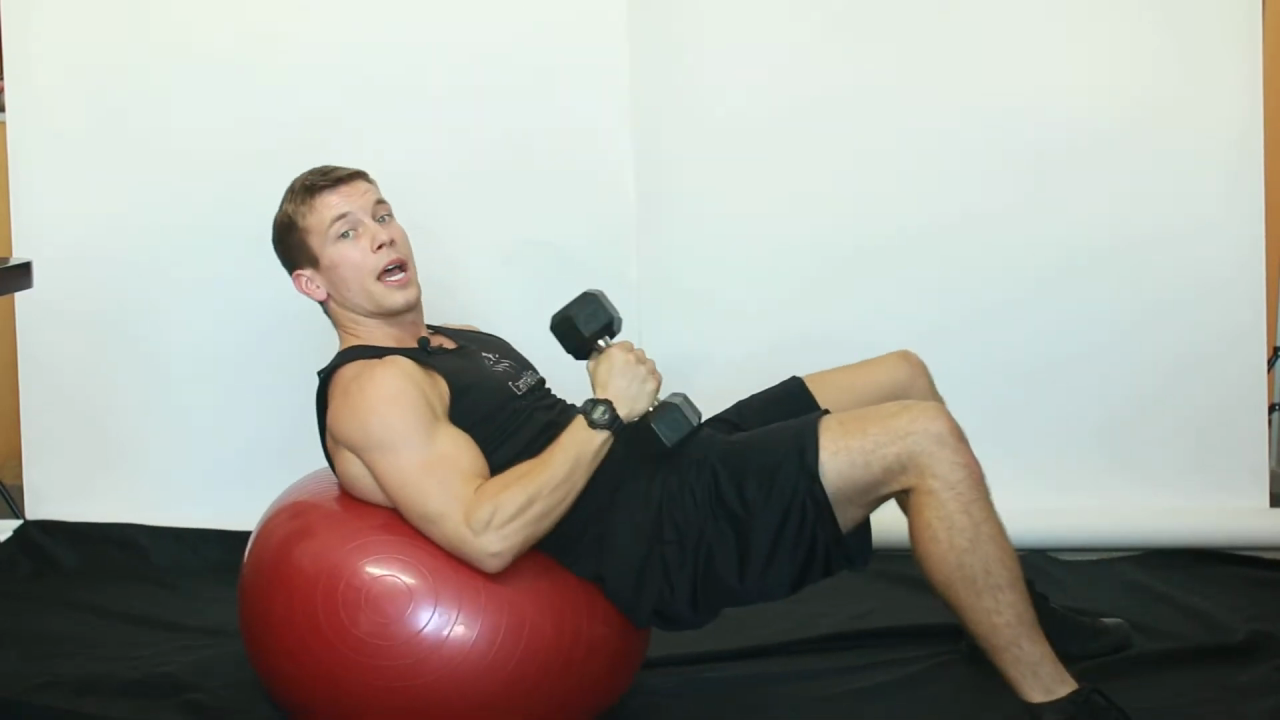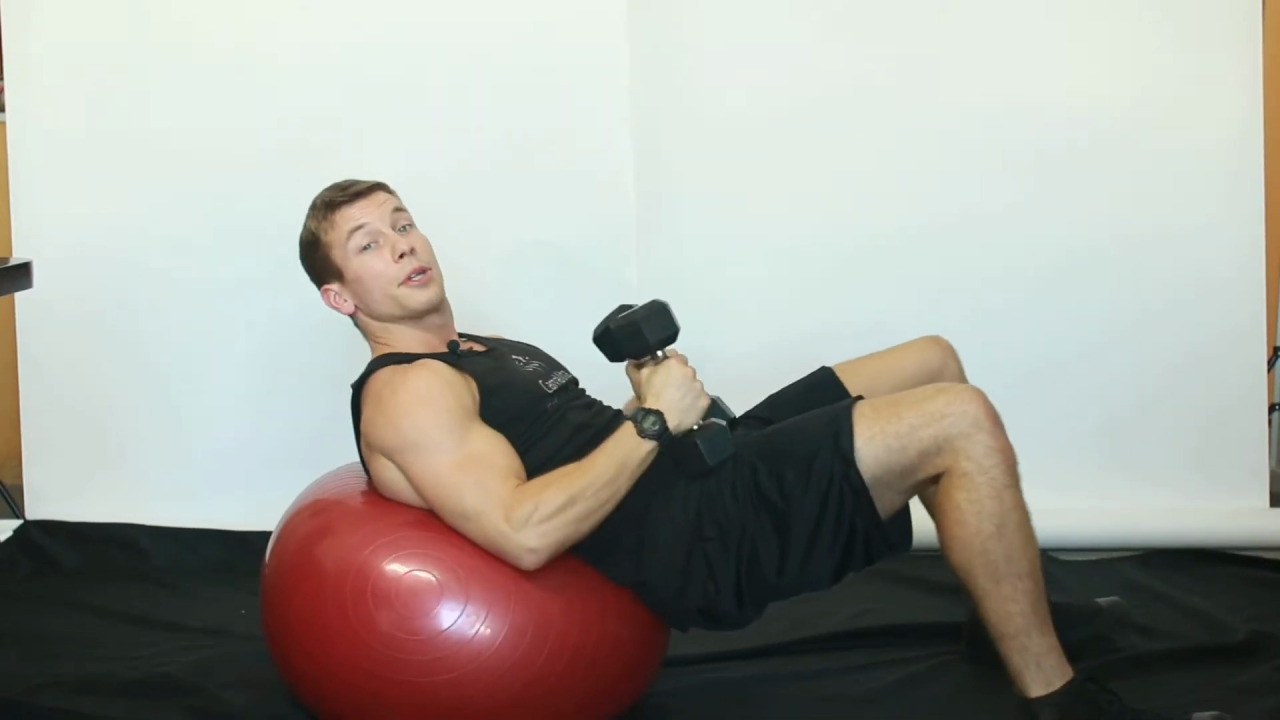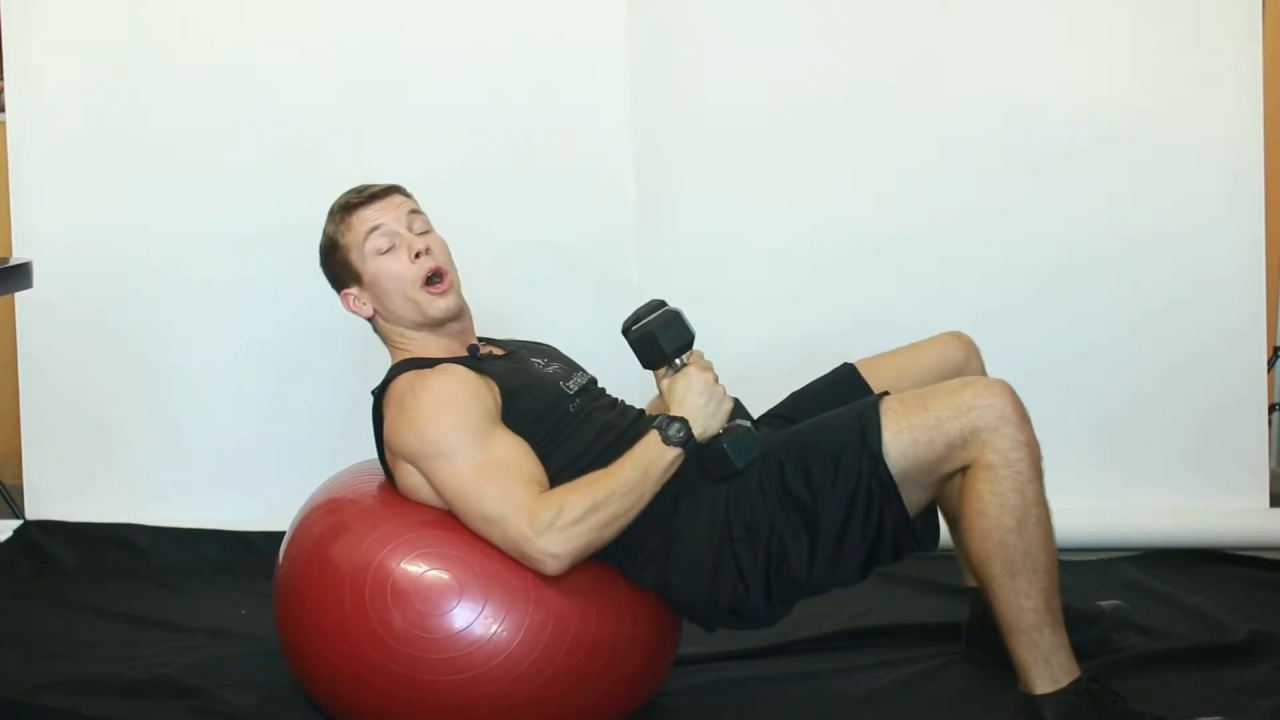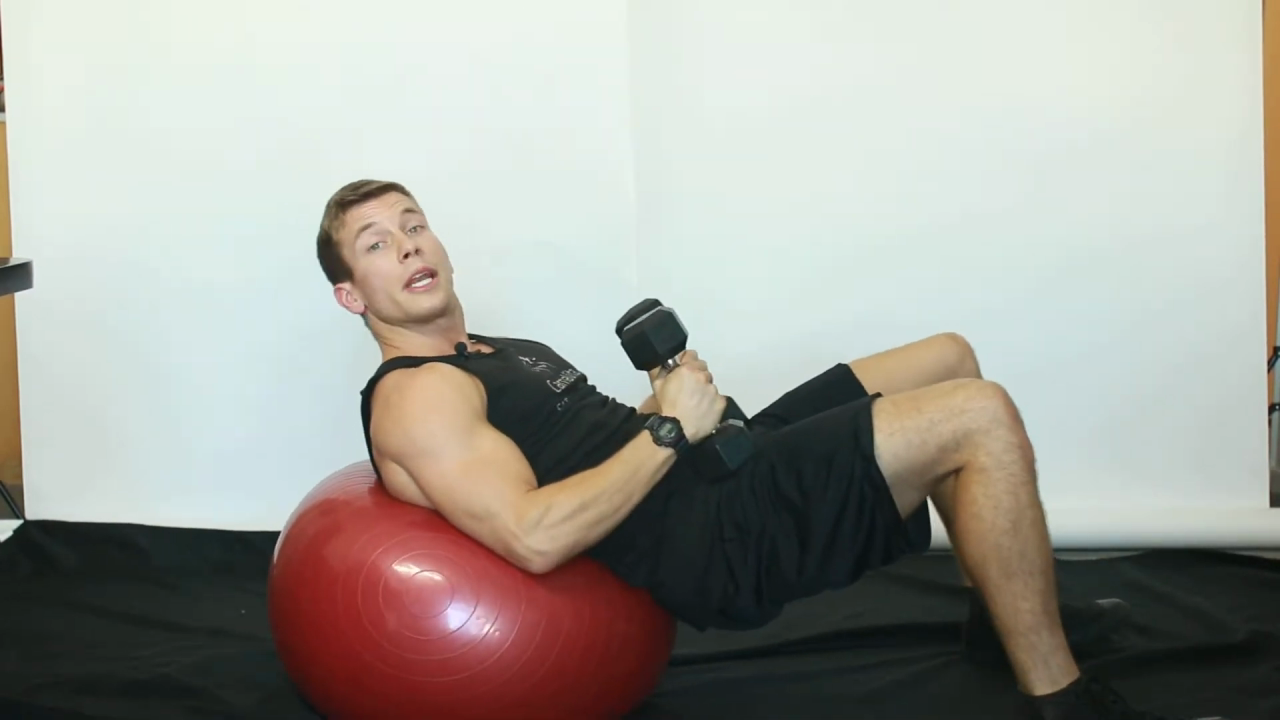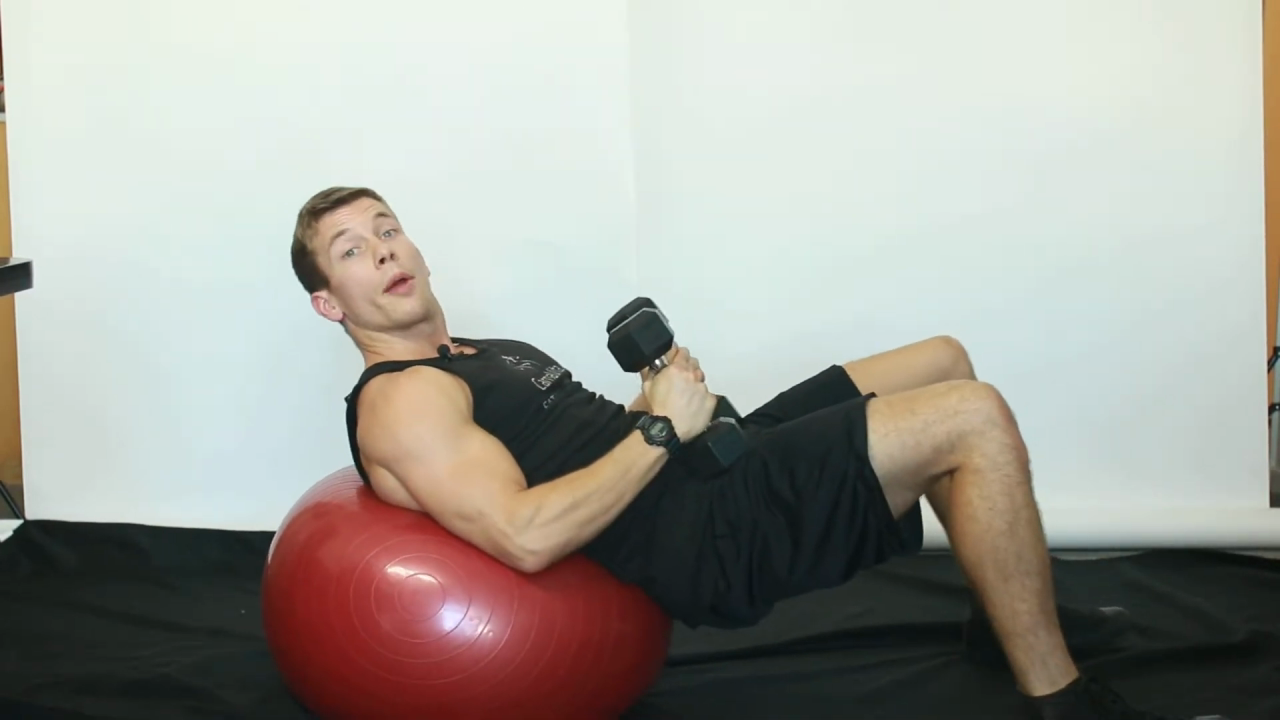
dt=0.4s
person 1, frame 1
left shoulder: (445, 346)
right shoulder: (373, 389)
right elbow: (489, 536)
left wrist: (617, 395)
right wrist: (606, 411)
left hip: (672, 474)
right hip: (661, 535)
left knee: (903, 376)
right knee: (926, 443)
left ankle: (1011, 608)
person 1, frame 2
left shoulder: (478, 354)
right shoulder: (407, 394)
right elbow: (528, 532)
left wrist: (648, 399)
right wrist: (653, 422)
left hip: (702, 476)
right hip: (699, 535)
left knee: (931, 360)
right knee: (962, 422)
left ankle: (1015, 606)
person 1, frame 3
left shoulder: (494, 360)
right shoulder: (429, 397)
right elbow: (551, 538)
left wrist: (666, 406)
right wrist: (676, 429)
left hip: (722, 475)
right hip: (723, 535)
left knee: (953, 355)
right knee: (989, 414)
left ankle: (1001, 611)
person 1, frame 4
left shoulder: (491, 356)
right shoulder: (415, 397)
right elbow: (537, 536)
left wrist: (665, 403)
right wrist: (669, 431)
left hip: (720, 473)
right hip: (716, 536)
left knee: (948, 359)
right knee: (982, 419)
left ankle: (1005, 613)
person 1, frame 5
left shoulder: (476, 358)
right shoulder: (401, 400)
right elbow: (529, 535)
left wrist: (652, 401)
right wrist: (660, 429)
left hip: (712, 472)
right hip: (707, 533)
left knee: (943, 361)
right knee: (975, 421)
left ankle: (1010, 614)
